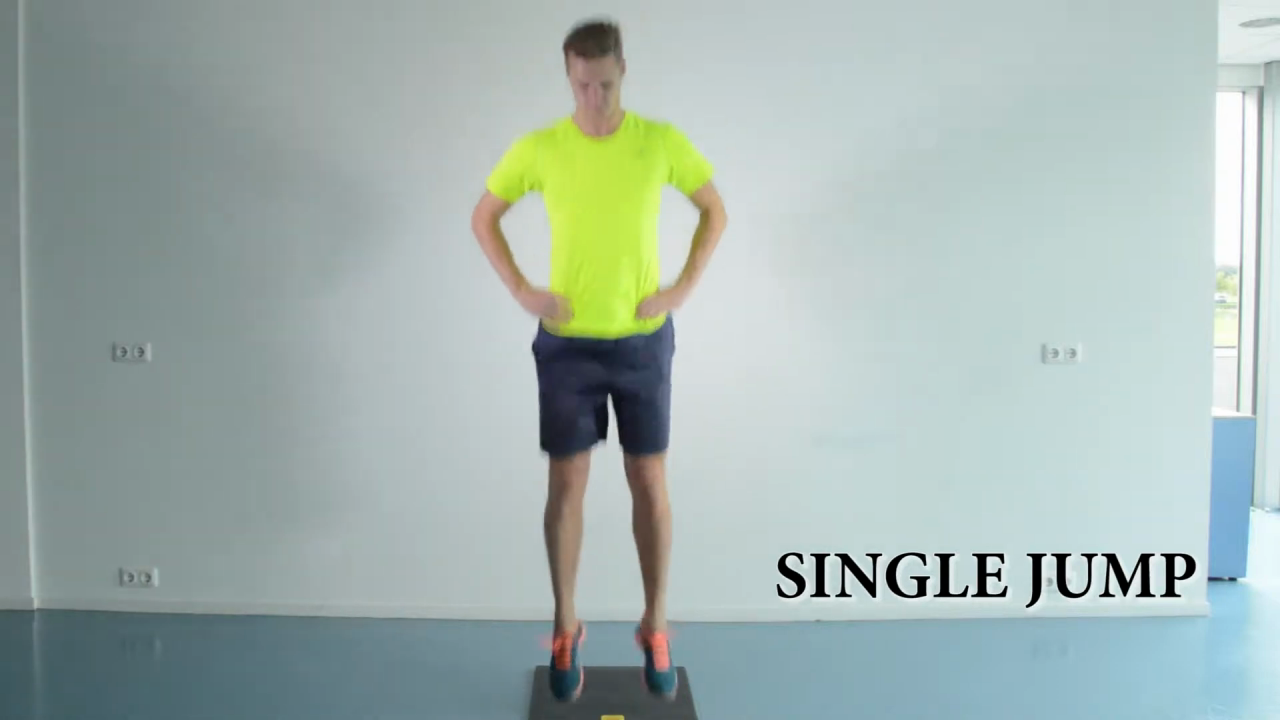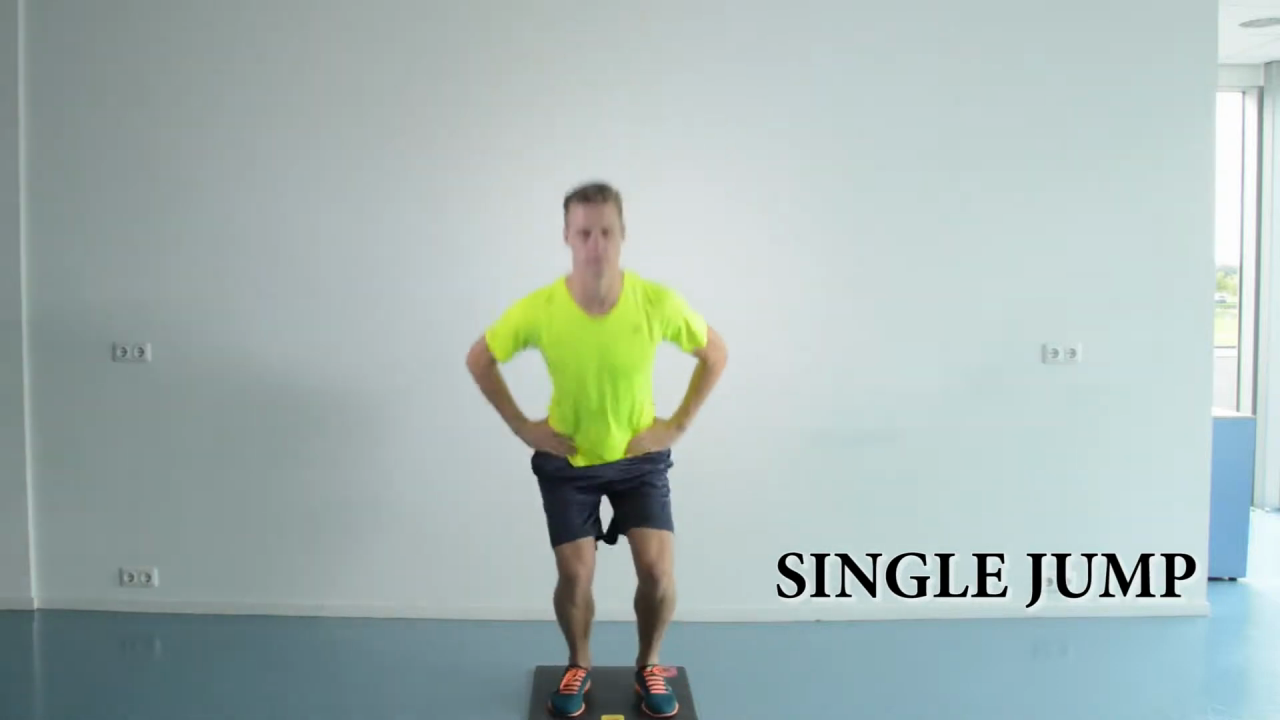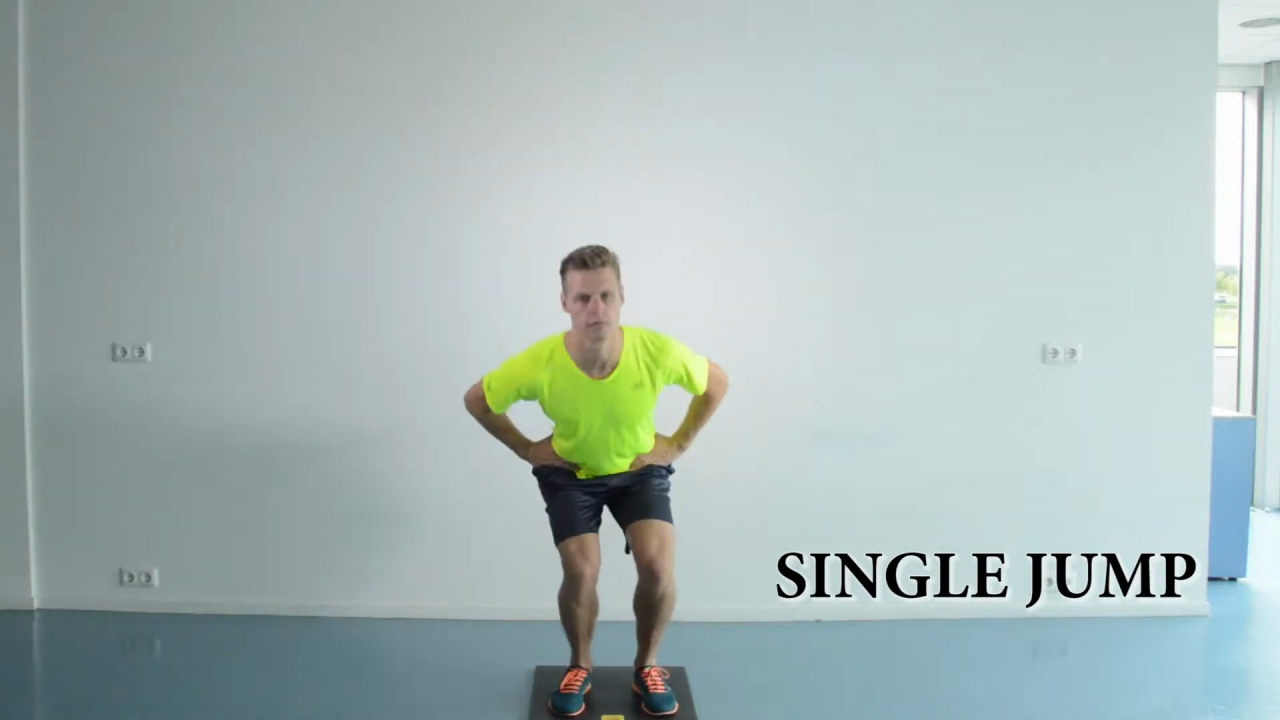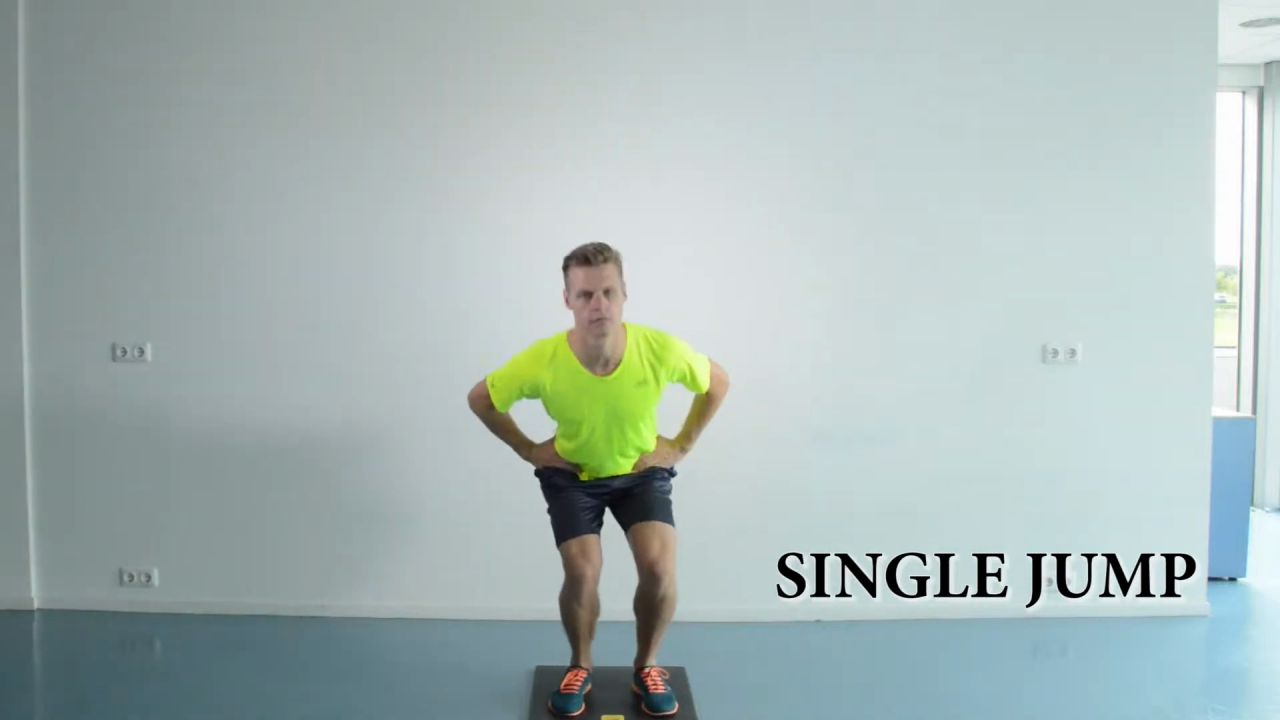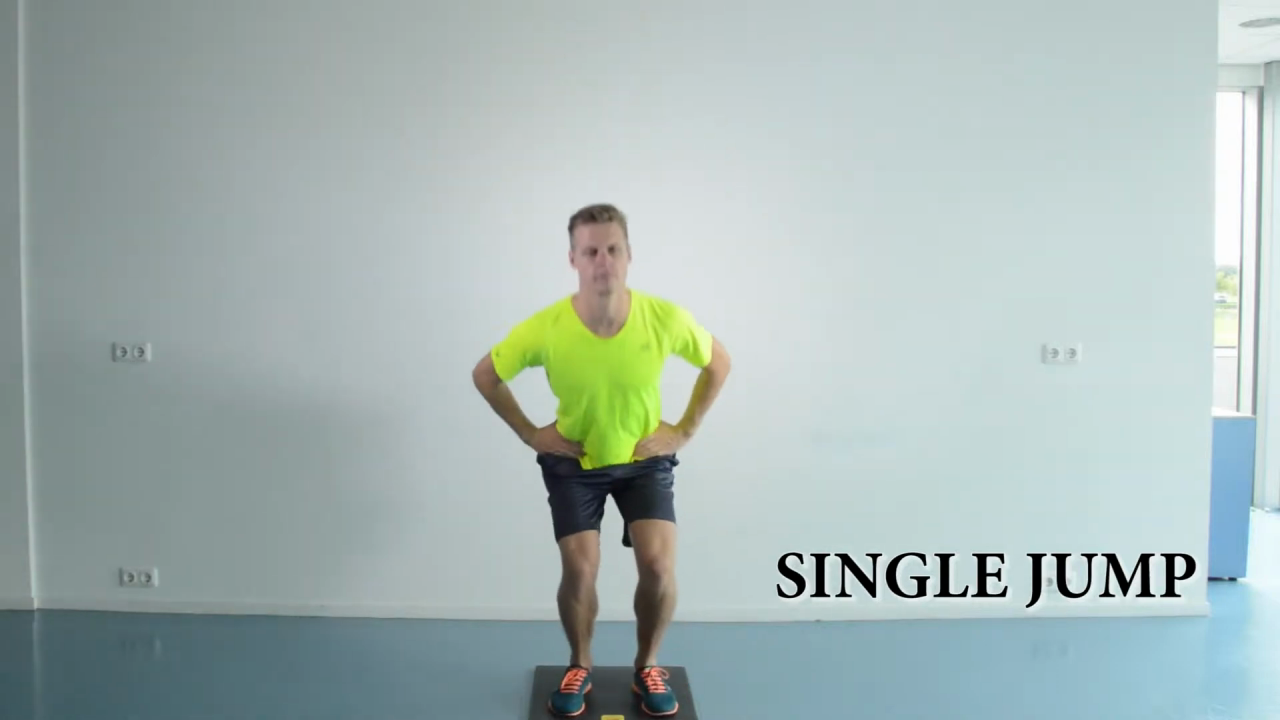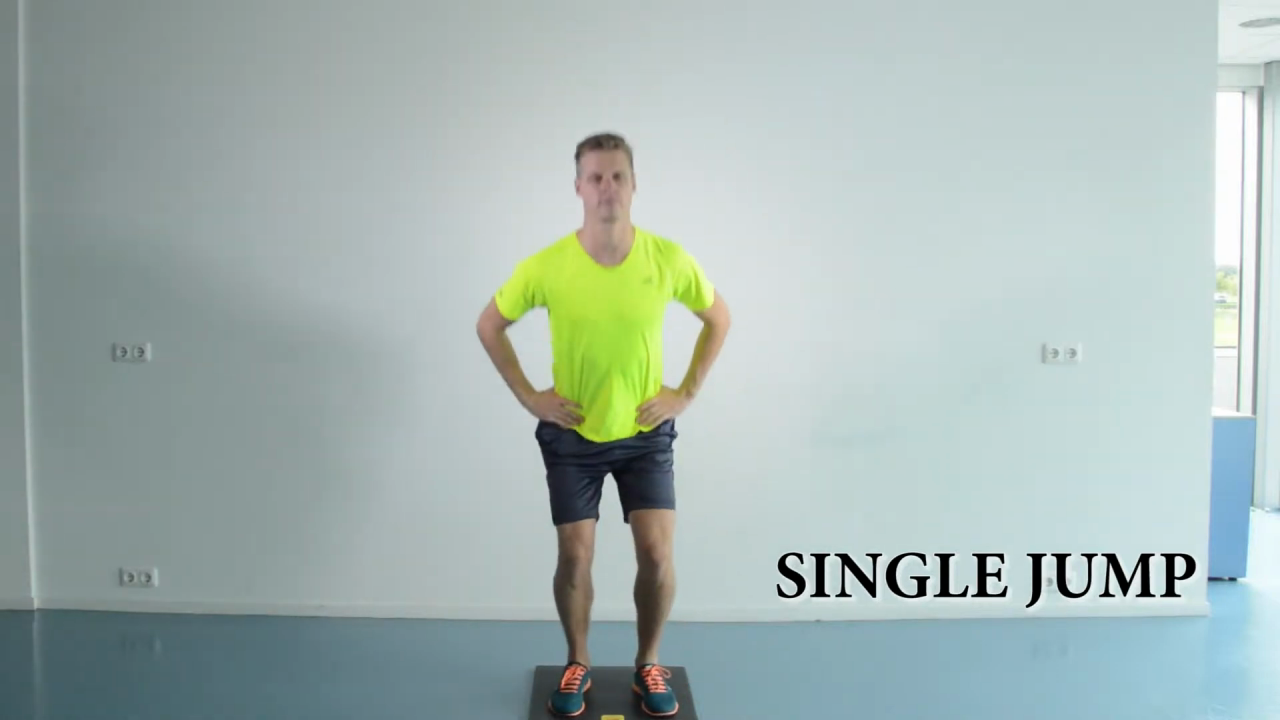
dt=0.2s
person 1, frame 1
left shoulder: (660, 142)
right shoulder: (538, 149)
left elbow: (714, 208)
right elbow: (485, 215)
left wrist: (683, 287)
right wrist: (521, 291)
left hip: (642, 342)
right hip: (566, 344)
left knee: (651, 484)
right knee: (565, 486)
left ankle: (653, 633)
right ankle: (566, 632)
person 1, frame 2
left shoulder: (658, 303)
right shoulder: (538, 311)
left elbow: (715, 355)
right elbow: (480, 361)
left wrist: (677, 425)
right wrist: (522, 427)
left hip: (639, 457)
right hip: (567, 459)
left knee: (657, 567)
right knee: (575, 570)
left ankle: (649, 665)
right ankle: (578, 665)
person 1, frame 3
left shoulder: (659, 352)
right shoulder: (536, 365)
left elbow: (717, 383)
right elbow: (476, 401)
left wrist: (679, 443)
right wrist: (526, 448)
left hip: (638, 471)
right hip: (569, 474)
left knee: (658, 565)
right knee: (581, 570)
left ankle: (647, 665)
right ankle: (579, 665)
person 1, frame 4
left shoulder: (662, 350)
right shoulder: (540, 362)
left elbow: (717, 383)
right elbow: (480, 400)
left wrist: (682, 444)
right wrist: (530, 450)
left hip: (641, 472)
right hip: (572, 475)
left knee: (659, 566)
right knee: (583, 571)
left ankle: (647, 665)
right ankle: (580, 666)
person 1, frame 5
left shoulder: (665, 317)
right shoulder: (544, 328)
left elbow: (718, 364)
right elbow: (485, 376)
left wrist: (684, 430)
right wrist: (531, 433)
left hip: (644, 460)
right hip: (573, 462)
left knee: (658, 565)
right knee: (580, 569)
left ankle: (647, 665)
right ankle: (579, 665)
person 1, frame 6
left shoulder: (669, 258)
right shoulder: (546, 265)
left elbow: (719, 320)
right elbow: (489, 326)
left wrist: (687, 392)
right wrist: (528, 396)
left hip: (645, 432)
right hip: (571, 433)
left knee: (656, 553)
right knee: (575, 555)
left ankle: (648, 665)
right ankle: (577, 664)
